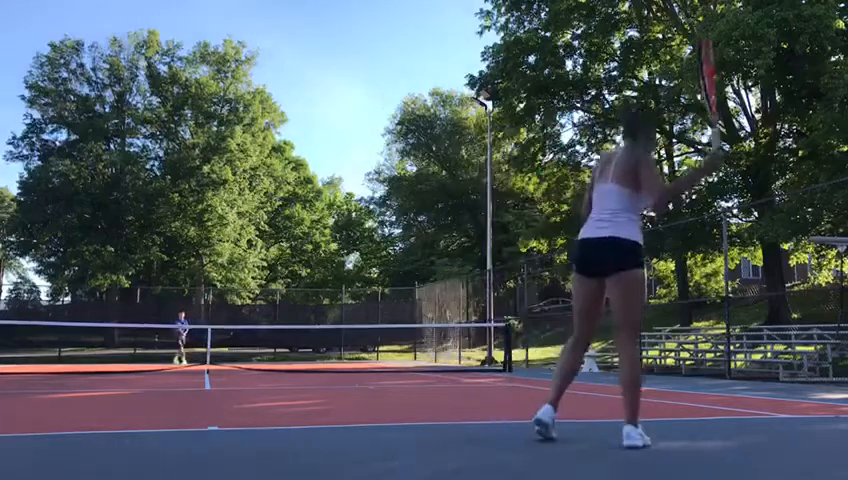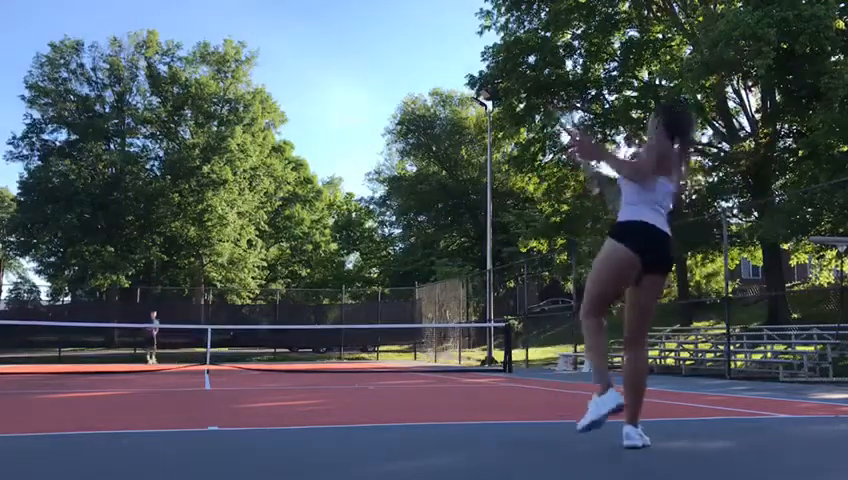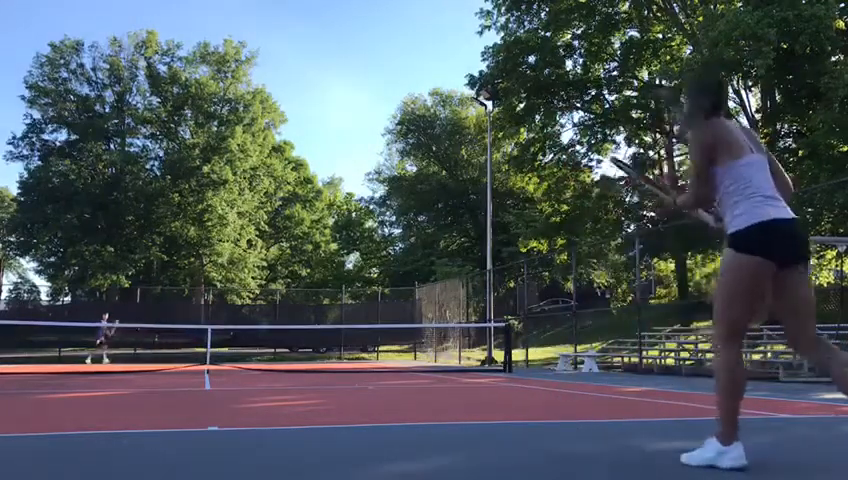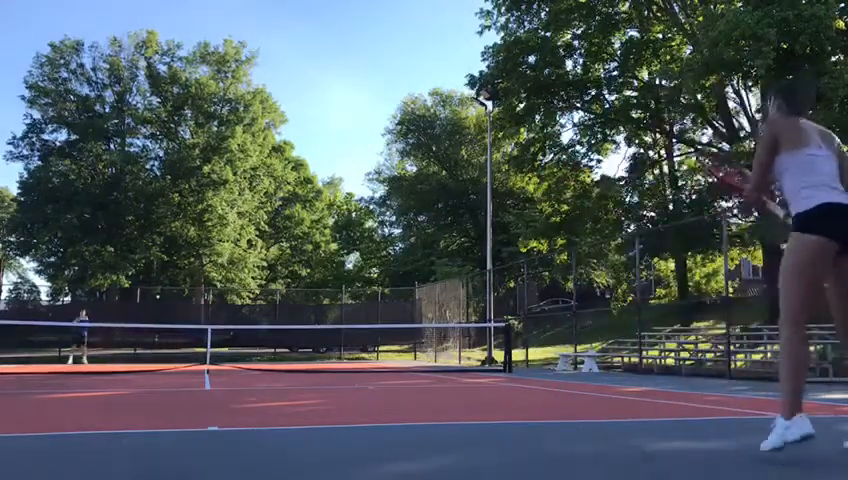
dt=1s
person 1, frame 1
left shoulder: (603, 161)
right shoulder: (642, 159)
right elbow: (660, 199)
right wrist: (703, 169)
left hip: (586, 246)
right hip: (621, 249)
left knee: (580, 337)
right knee: (627, 340)
left ankle: (549, 408)
right ankle: (631, 427)
person 1, frame 2
left shoulder: (656, 146)
right shoulder: (678, 167)
left elbow: (639, 172)
left wrist: (601, 154)
left hip: (632, 235)
right hip: (661, 244)
left knee: (591, 313)
right knee: (636, 338)
left ankle: (606, 392)
right ankle: (632, 426)
person 1, frame 3
left shoulder: (705, 132)
right shoulder: (747, 134)
left elbow: (696, 198)
right elbow: (786, 187)
left wrist: (679, 201)
left hip: (754, 237)
right hip: (789, 231)
left knee: (727, 339)
right knee: (807, 340)
left ankle: (727, 444)
person 1, frame 4
left shoulder: (774, 127)
left elbow: (756, 186)
left wrist: (752, 198)
left hip: (816, 222)
left knee: (792, 323)
left ankle: (791, 417)
